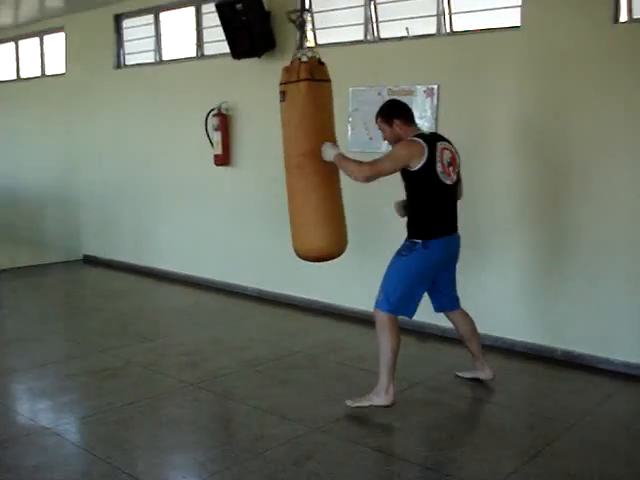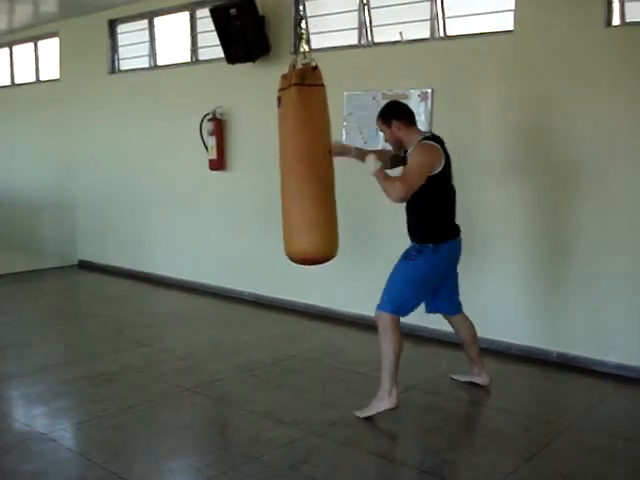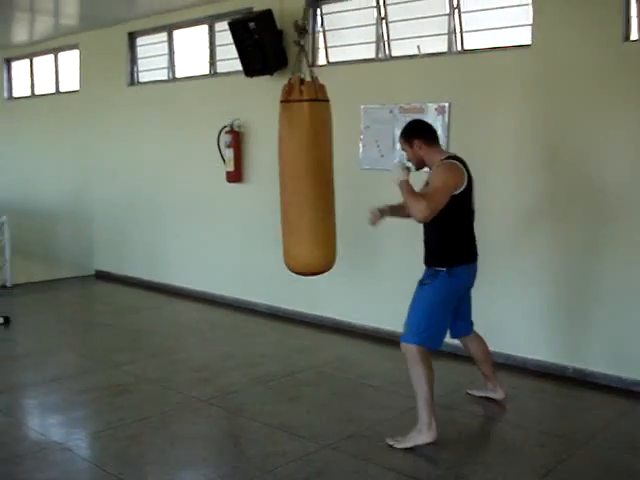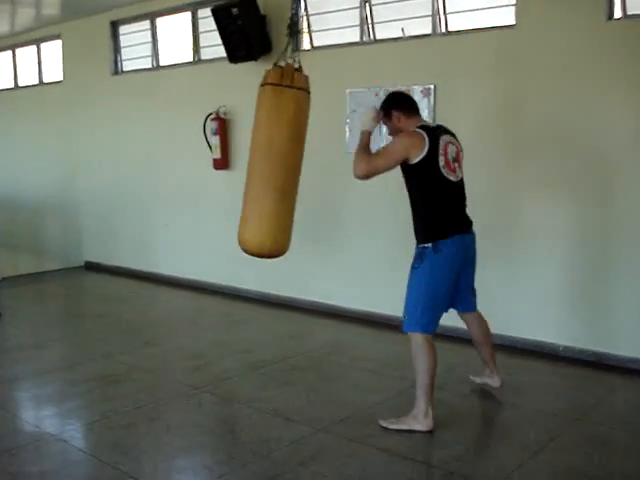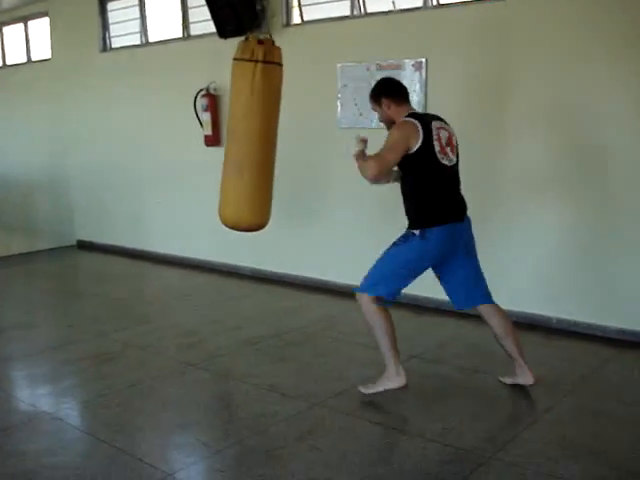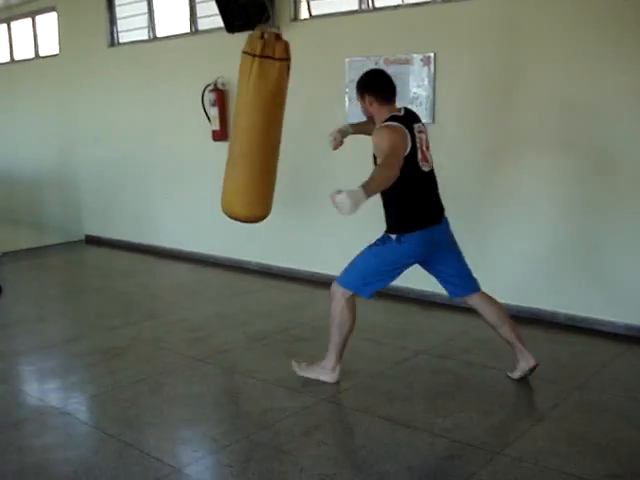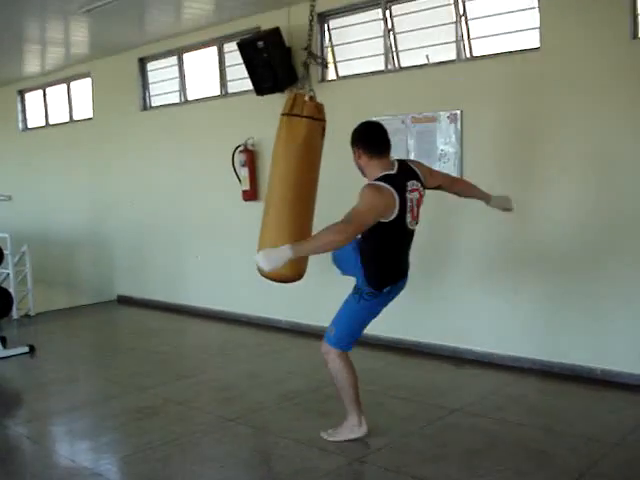
dt=0.2s
person 1, frame 1
left shoulder: (411, 147)
right shoulder: (444, 144)
left elbow: (366, 172)
left wrist: (336, 155)
left hip: (425, 244)
right hip: (448, 239)
left knee: (384, 312)
right knee: (450, 307)
left ankle: (383, 390)
right ankle: (480, 367)
person 1, frame 2
left shoulder: (427, 149)
right shoulder: (416, 148)
left elbow: (397, 192)
right elbow: (385, 157)
left wrist: (377, 168)
right wrist: (345, 149)
left hip: (431, 248)
right hip: (445, 244)
left knee: (387, 314)
right knee: (452, 310)
left ankle: (386, 395)
right ankle: (478, 371)
person 1, frame 3
left shoulder: (448, 171)
right shoulder: (447, 169)
left elbow: (423, 212)
right elbow: (429, 212)
left wrist: (402, 181)
right wrist: (387, 209)
left hip: (446, 271)
right hip: (463, 266)
left knee: (412, 345)
right knee: (464, 330)
left ankle: (425, 428)
right ankle: (492, 386)
person 1, frame 4
left shoulder: (410, 140)
right shoulder: (447, 136)
left elbow: (362, 170)
left wrist: (366, 134)
right wrist: (402, 162)
left hip: (439, 246)
right hip: (462, 238)
left knee: (419, 330)
right knee: (466, 308)
left ankle: (422, 414)
right ankle: (492, 372)
person 1, frame 5
left shoulder: (404, 128)
right shoulder: (435, 123)
left elbow: (374, 173)
left wrist: (359, 152)
right wrist: (397, 172)
left hip: (429, 237)
right hip: (459, 228)
left knee: (368, 295)
right knee: (482, 303)
left ankle: (394, 371)
right ankle: (522, 370)
person 1, frame 6
left shoulder: (389, 134)
right shoulder: (407, 118)
left elbow: (389, 168)
left wrist: (360, 192)
right wrist: (348, 129)
left hip: (405, 238)
right hip: (437, 227)
left knee: (342, 290)
right knee: (472, 295)
left ankle: (330, 366)
right ankle: (523, 355)
person 1, frame 7
left shoulder: (377, 194)
right shoulder: (413, 170)
left elbow: (345, 230)
right elbow: (454, 183)
left wrist: (287, 251)
right wrist: (490, 198)
left hip: (378, 285)
right hip: (393, 267)
left knee: (333, 348)
right knee: (340, 254)
left ankle: (355, 423)
